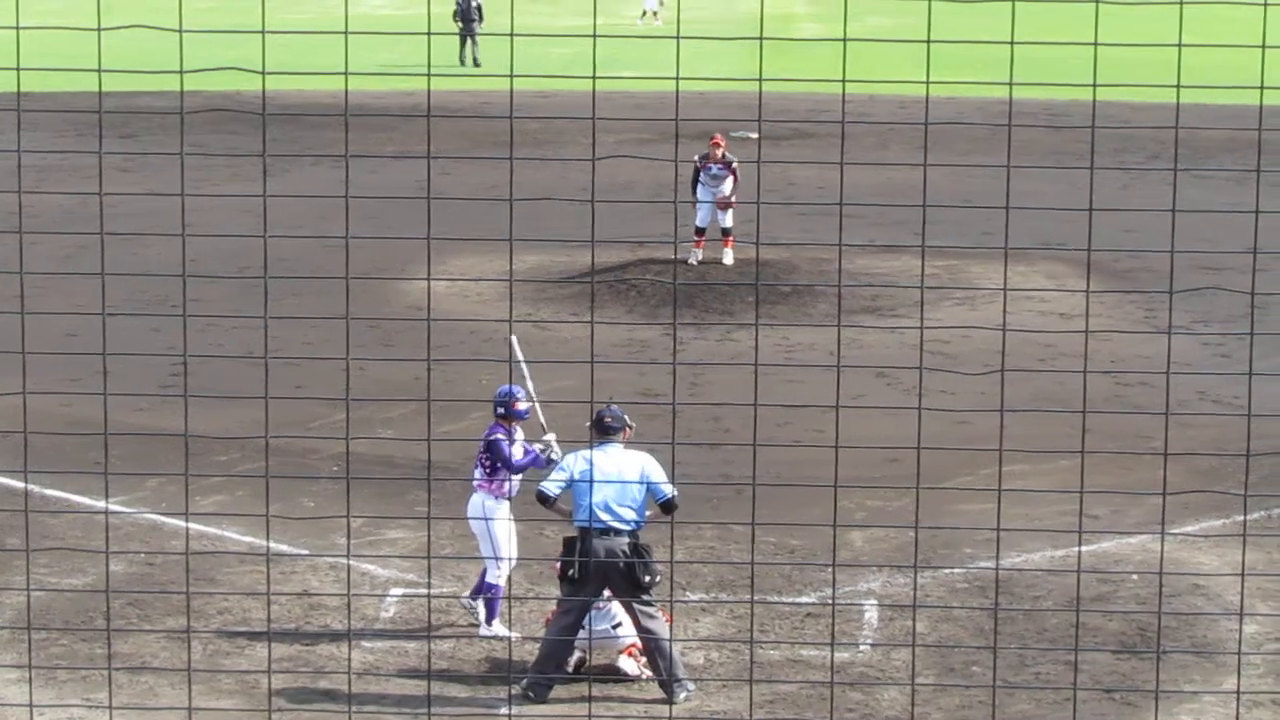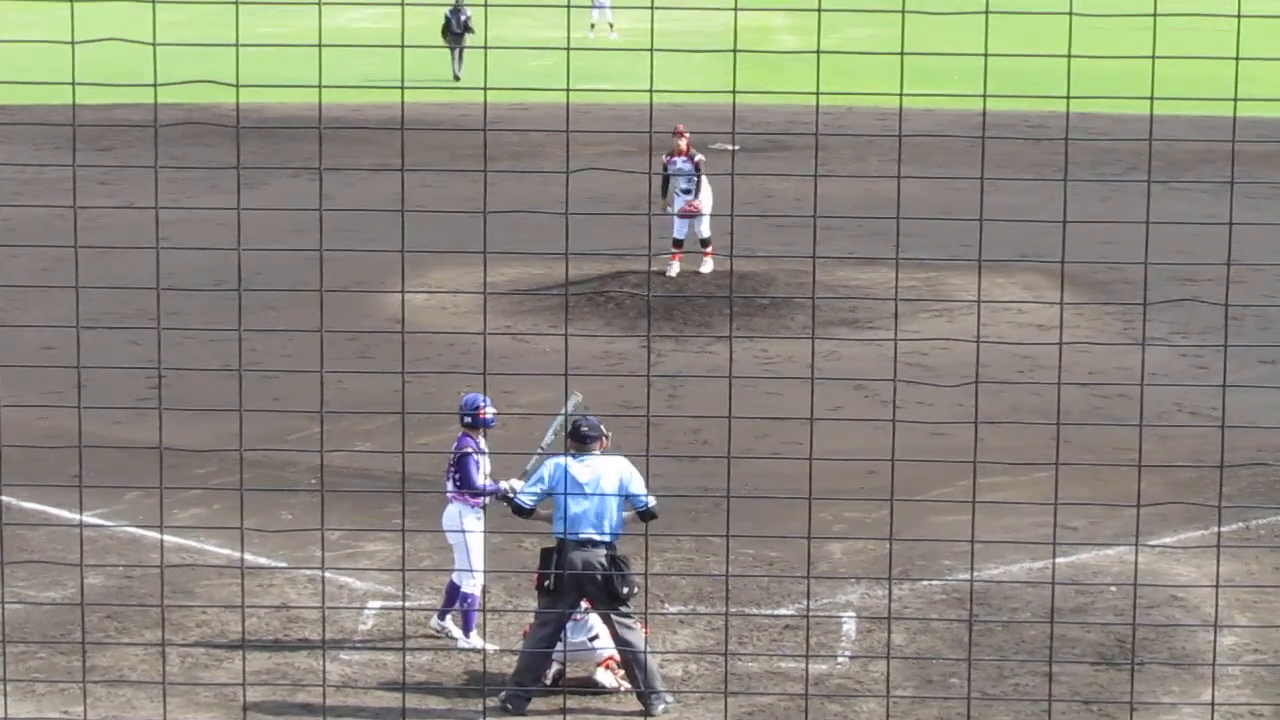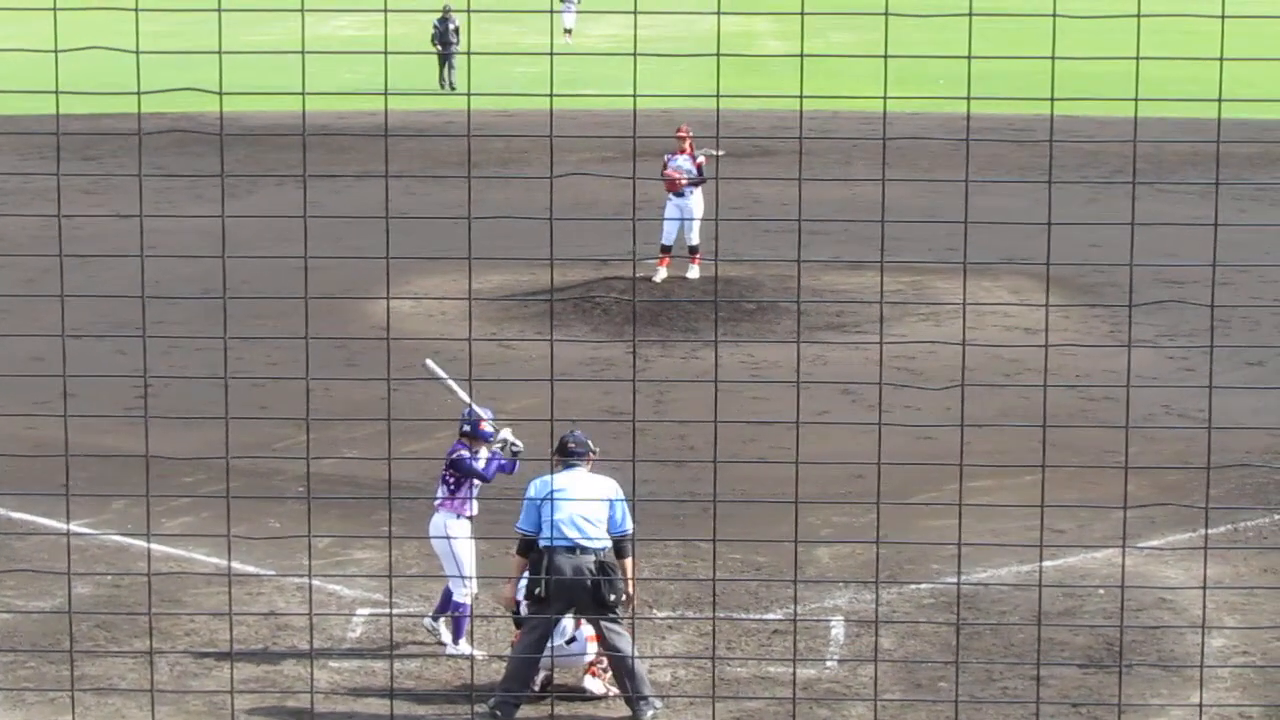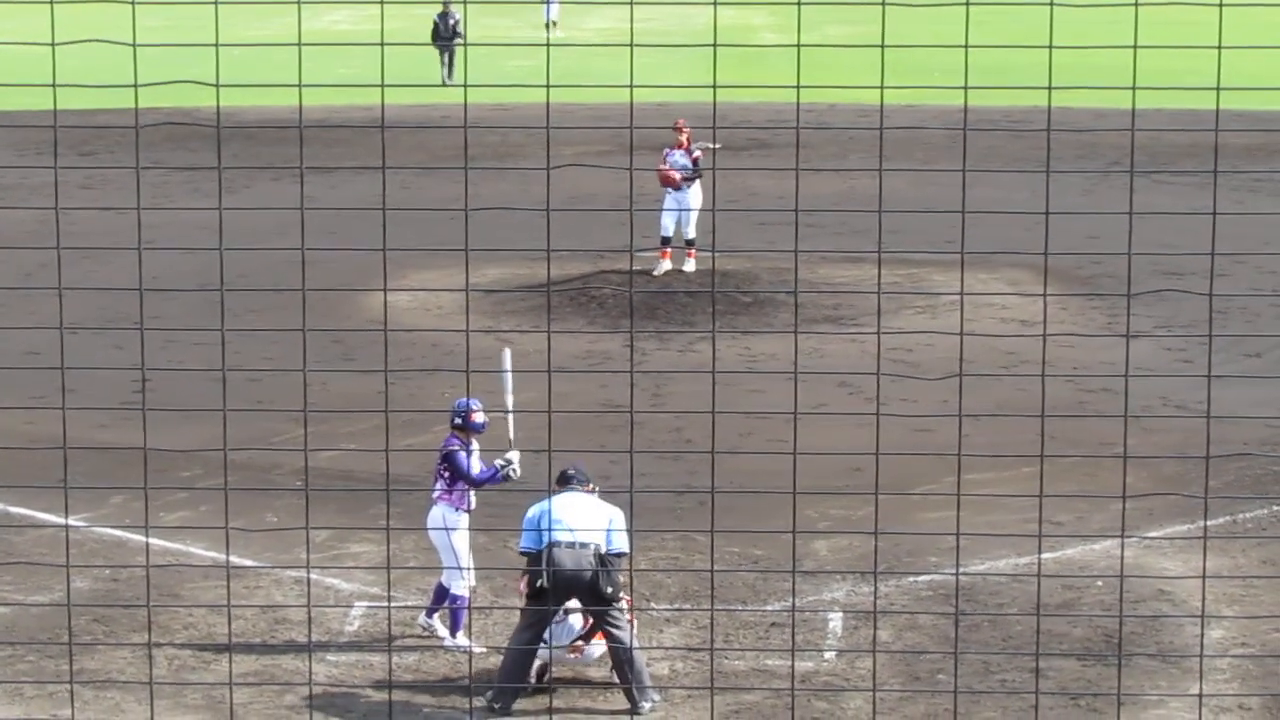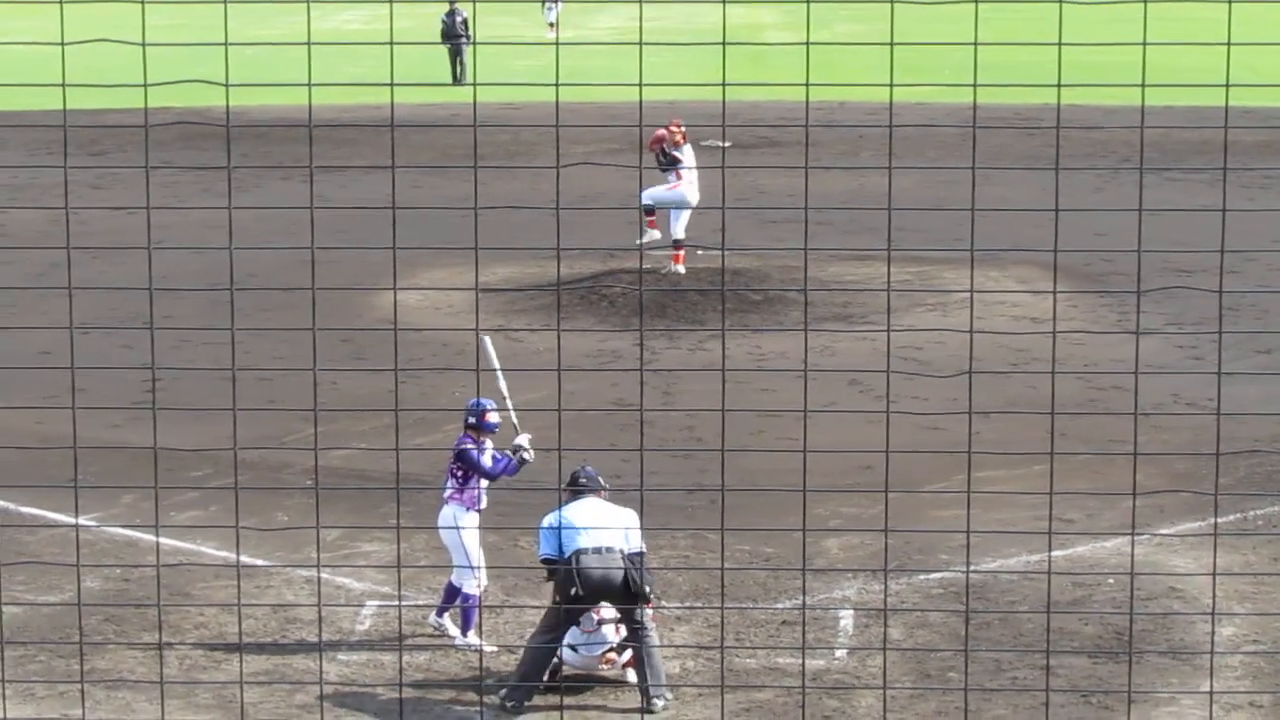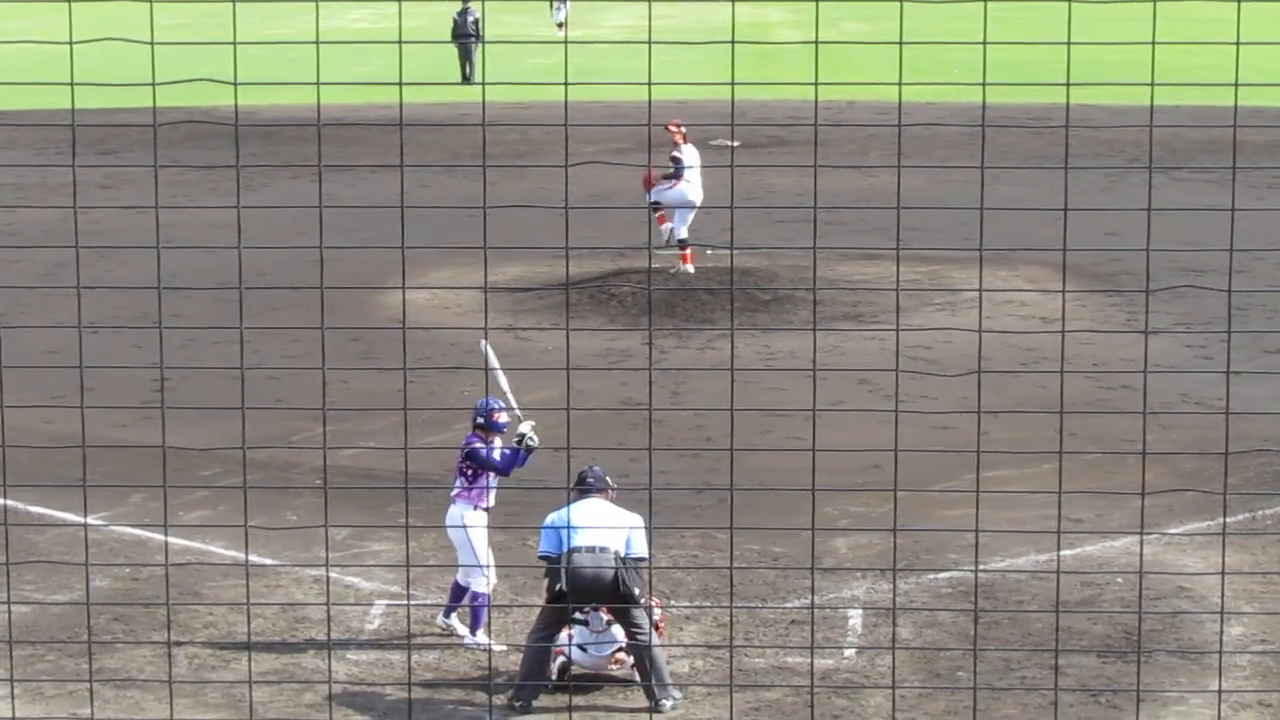
dt=0.7s
person 1, frame 1
left shoulder: (576, 459)
right shoulder: (642, 460)
left elbow: (544, 495)
right elbow: (670, 503)
left wrist: (571, 514)
left hip: (586, 547)
right hip: (625, 548)
left knee: (566, 617)
right knee: (649, 617)
left ankle: (538, 684)
right ankle: (676, 685)
person 1, frame 2
left shoulder: (554, 466)
right shoulder: (620, 466)
left elbow: (520, 505)
right elbow: (649, 511)
left wrist: (553, 518)
left hip: (564, 559)
right hip: (602, 560)
left knee: (543, 629)
right knee: (626, 629)
left ankle: (516, 697)
right ankle: (655, 697)
person 1, frame 3
left shoulder: (540, 485)
right shoulder: (608, 485)
left elbow: (527, 542)
right elbow: (623, 542)
left wrist: (516, 582)
right wrist: (628, 584)
left hip: (552, 567)
right hip: (593, 568)
left knee: (531, 637)
right knee: (616, 637)
person 1, frame 4
left shoulder: (539, 508)
right shoulder: (609, 509)
left elbow: (531, 557)
right elbow: (616, 557)
left wrist: (529, 595)
right wrist: (613, 591)
left hip: (553, 564)
right hip: (593, 565)
left knee: (527, 632)
right knee: (619, 630)
left ankle: (501, 698)
right ankle: (642, 698)
person 1, frame 5
left shoulder: (554, 518)
right shoulder: (625, 513)
left elbow: (552, 563)
right elbow: (636, 556)
left wrist: (561, 593)
right wrist: (639, 587)
left hip: (580, 572)
right hip: (620, 571)
left knee: (547, 634)
right knee: (643, 630)
left ankle: (515, 697)
right ankle: (655, 696)
person 1, frame 6
left shoulder: (557, 516)
right shoulder: (629, 517)
left elbow: (550, 560)
right elbow: (635, 562)
left wrist: (562, 587)
right wrist: (632, 590)
left hip: (573, 569)
right hip: (613, 571)
left knee: (542, 633)
right knee: (642, 633)
left ankle: (522, 698)
right ankle: (663, 696)
person 2, frame 1
left shoulder: (514, 432)
right shoulder: (496, 436)
left elbow: (532, 460)
right elbow: (515, 467)
left wrist: (549, 456)
right wrist: (540, 447)
left hip: (499, 504)
right hip: (487, 505)
left knee: (507, 560)
right knee: (499, 566)
left ankle: (474, 599)
right ankle: (490, 625)
person 2, frame 2
left shoulder: (477, 442)
right shoulder: (466, 448)
right elbow: (473, 488)
left wrist: (503, 489)
right wrist: (504, 486)
left hip: (470, 514)
right hip: (463, 515)
left knee: (463, 572)
right knee: (473, 576)
left ankle: (442, 619)
right ankle: (468, 637)
person 2, frame 3
left shoulder: (479, 451)
right shoulder: (459, 454)
left elbow: (508, 468)
right elbow: (486, 476)
left wrist: (514, 450)
right wrist: (500, 446)
left hip: (460, 523)
right hip: (449, 524)
left knee: (459, 579)
right knee: (466, 584)
left ankle: (436, 620)
right ankle: (458, 644)
person 2, frame 4
left shoulder: (470, 446)
right shoulder: (452, 448)
left elbow: (484, 477)
right elbow: (474, 480)
left wrist: (506, 473)
right wrist: (502, 464)
left hip: (456, 517)
right hip: (447, 517)
left knee: (454, 573)
right knee: (462, 577)
left ankle: (429, 617)
right ankle: (455, 637)
person 2, frame 5
left shoulder: (484, 445)
right shoulder: (465, 448)
left elbow: (507, 469)
right elbow: (492, 474)
left wrist: (521, 458)
right wrist: (513, 450)
left hip: (466, 517)
right hip: (458, 517)
left knee: (464, 572)
right knee: (475, 577)
left ankle: (440, 617)
right ankle: (466, 636)
person 2, frame 6
left shoulder: (492, 442)
right shoulder: (474, 447)
left elbow: (515, 463)
right elbow: (504, 469)
left wrist: (527, 447)
right wrist: (519, 440)
left hip: (474, 515)
right hip: (466, 516)
left knee: (469, 571)
right knee: (484, 576)
left ankle: (447, 617)
right ankle: (475, 635)
